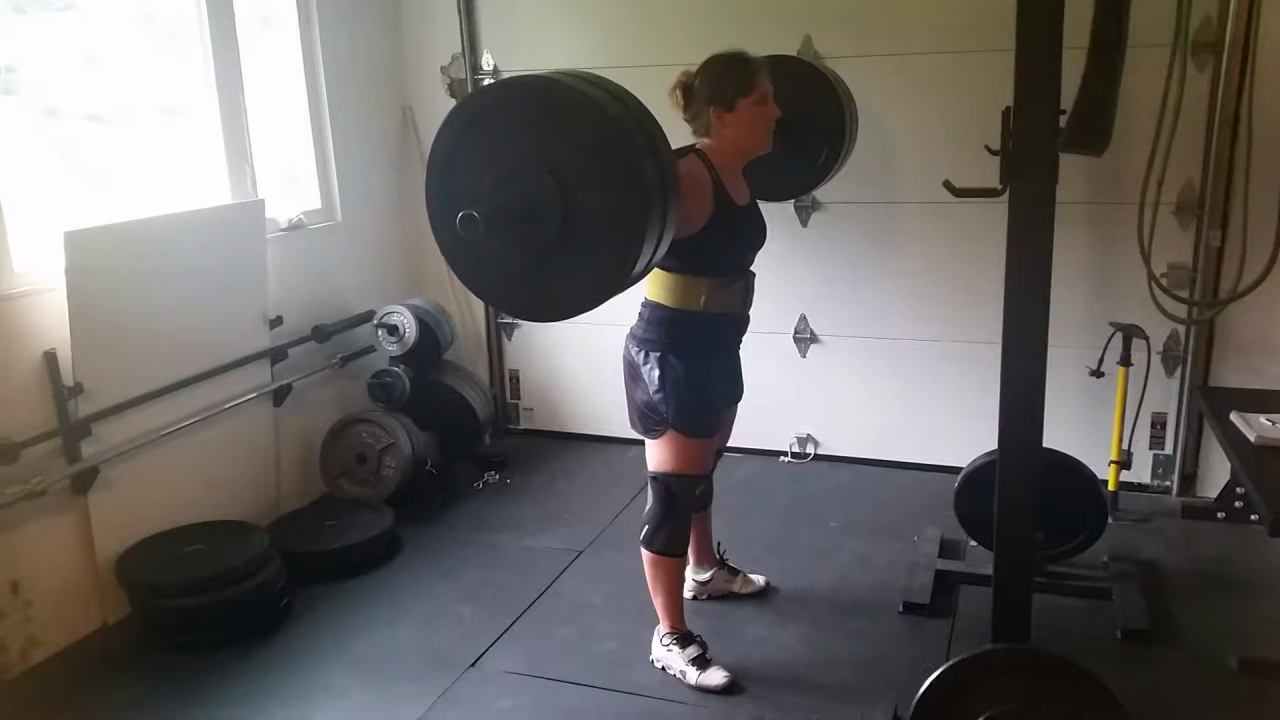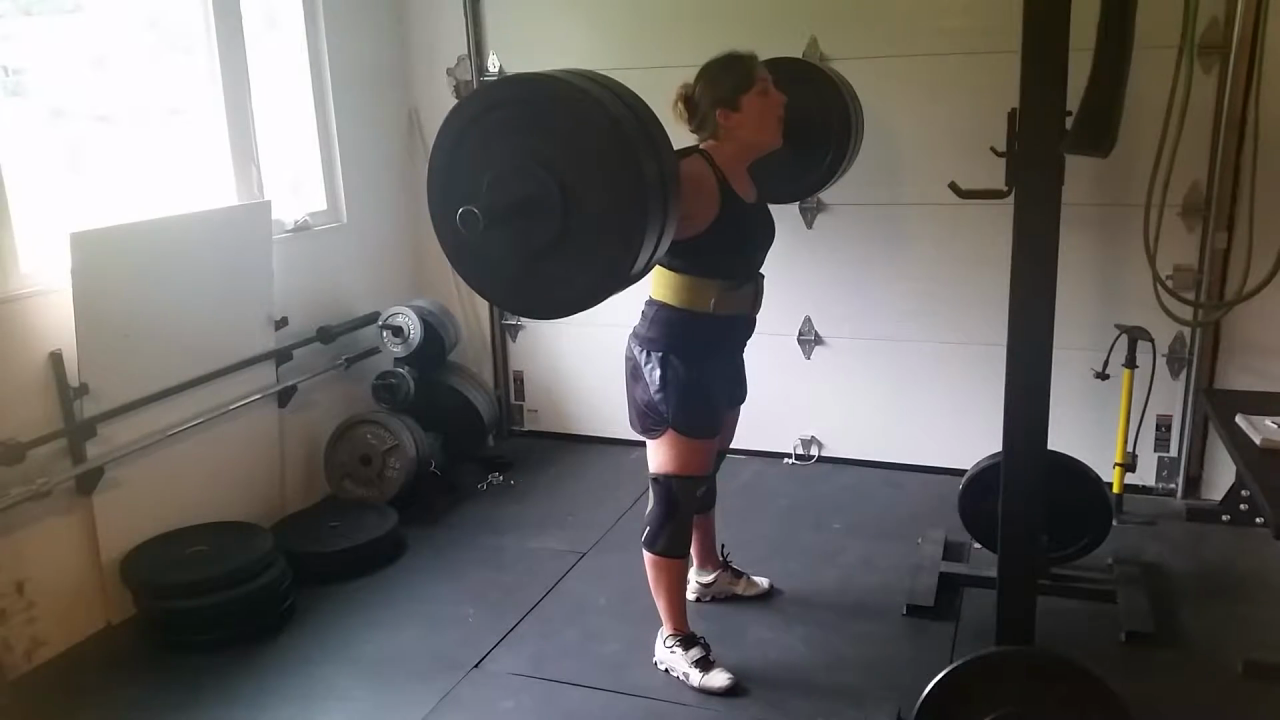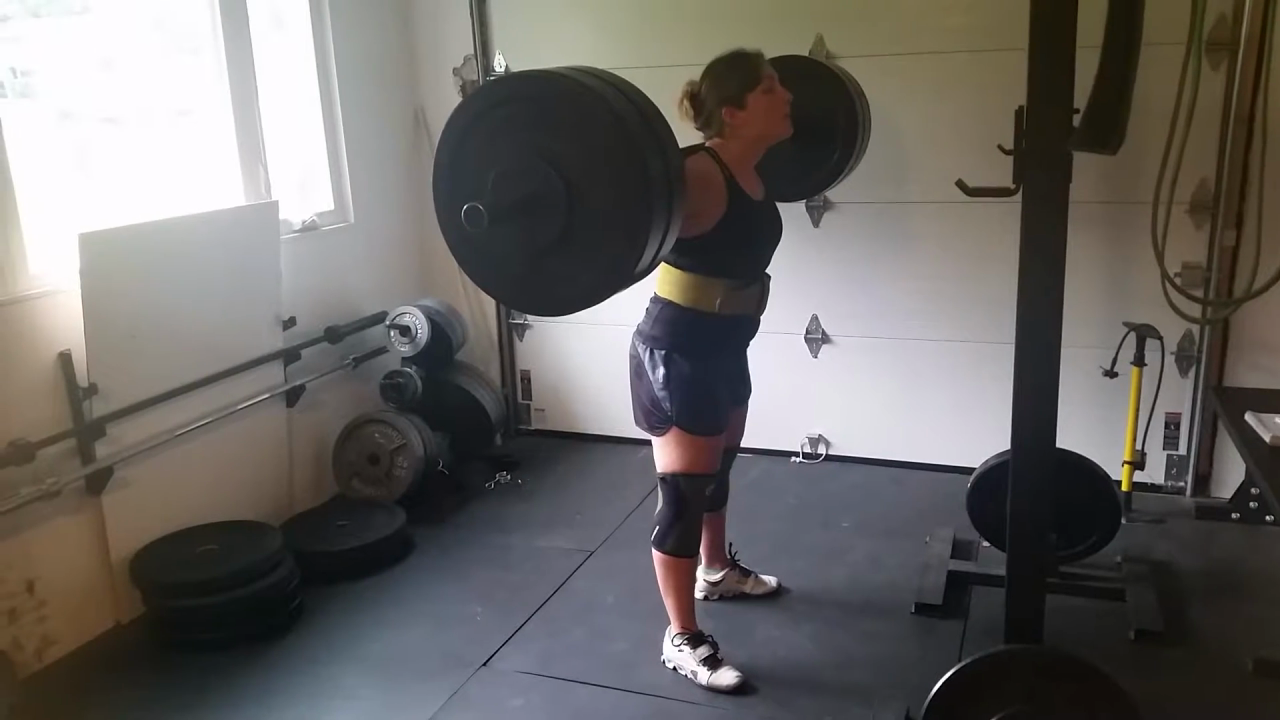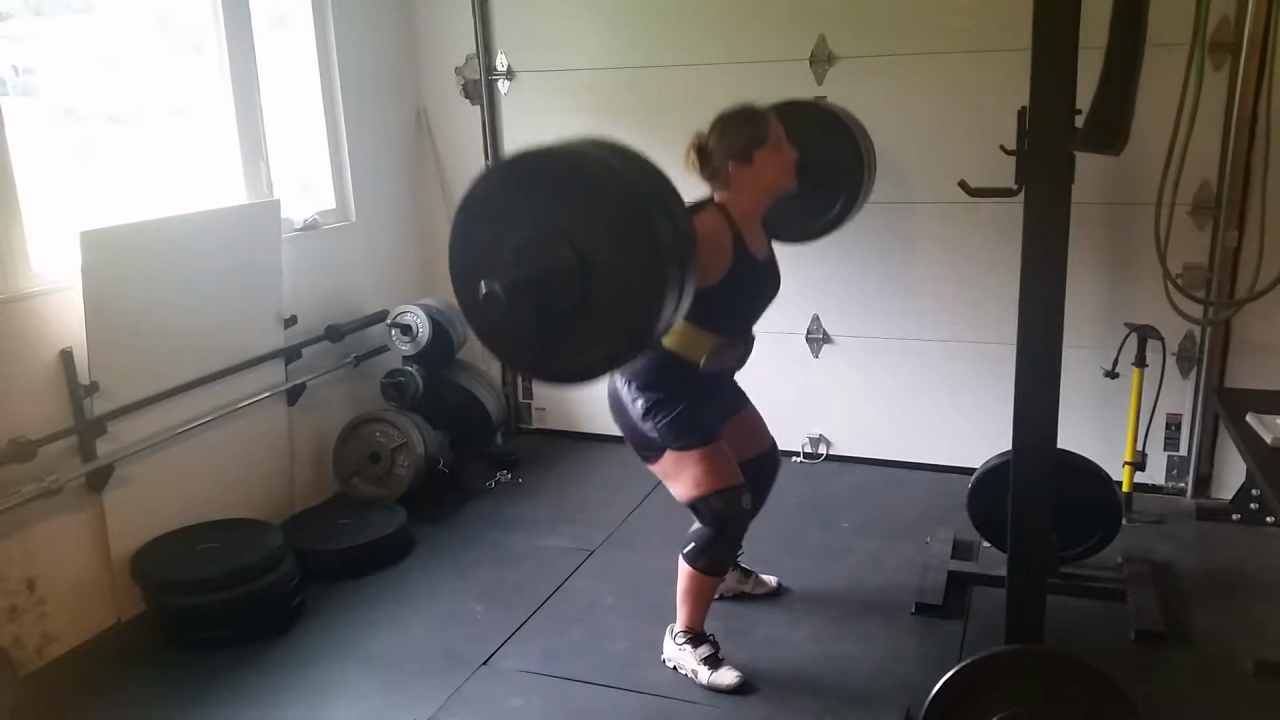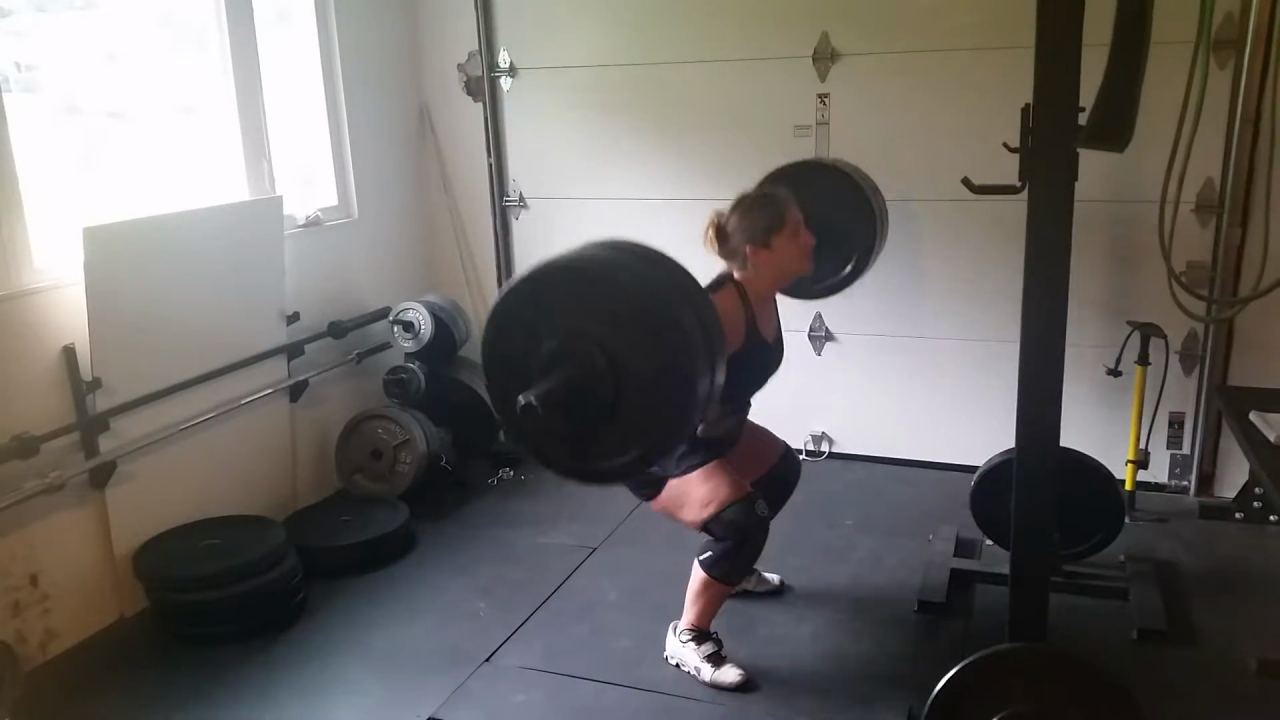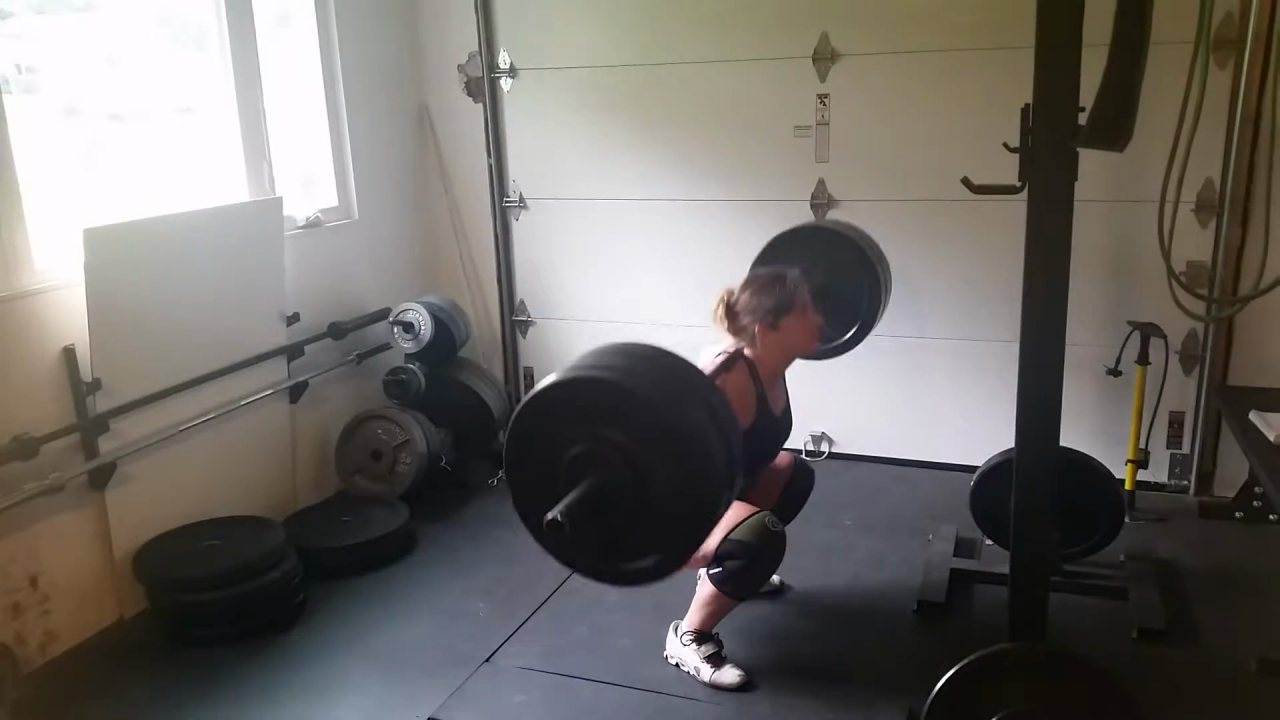
dt=0.4s
person 1, frame 1
left shoulder: (733, 174)
right shoulder: (685, 179)
left wrist: (767, 143)
left hip: (715, 347)
right hip: (670, 354)
left knee: (703, 471)
right knee: (674, 492)
left ankle: (707, 570)
right ankle: (672, 639)
person 1, frame 2
left shoulder: (739, 174)
right shoulder: (691, 178)
left hip: (719, 348)
right hip: (673, 354)
left knee: (706, 472)
right knee: (675, 494)
left ankle: (710, 571)
right ankle: (675, 641)
person 1, frame 3
left shoulder: (748, 171)
right shoulder: (699, 175)
left hip: (722, 347)
right hip: (675, 352)
left knee: (718, 468)
right knee: (685, 495)
left ankle: (718, 570)
right ankle: (682, 640)
person 1, frame 4
left shoulder: (751, 223)
right shoulder: (706, 231)
left hip: (706, 381)
right hip: (655, 391)
left knee: (761, 467)
right knee: (726, 508)
left ankle: (725, 571)
right ankle: (684, 640)
person 1, frame 5
left shoulder: (759, 295)
right shoulder: (722, 308)
left hip: (710, 431)
left knee: (782, 468)
right knee: (743, 519)
left ankle: (732, 569)
right ankle: (688, 640)
person 1, frame 6
left shoulder: (764, 362)
right shoulder: (730, 388)
left knee: (795, 476)
right knee: (760, 539)
left ankle: (725, 569)
right ankle: (689, 639)
